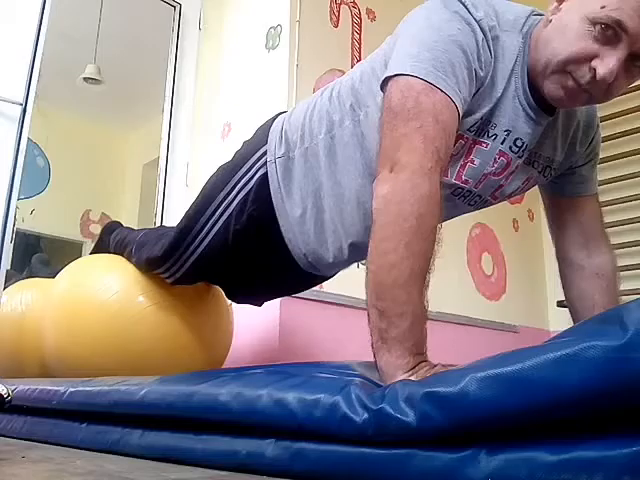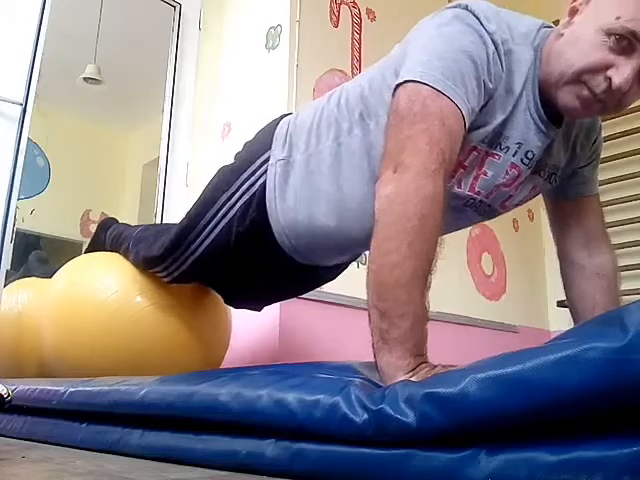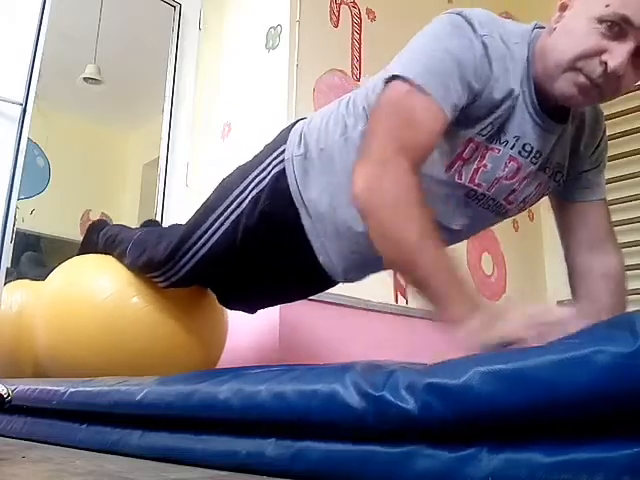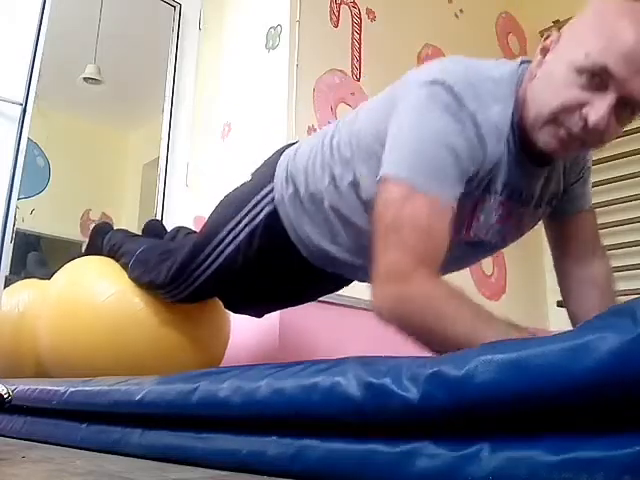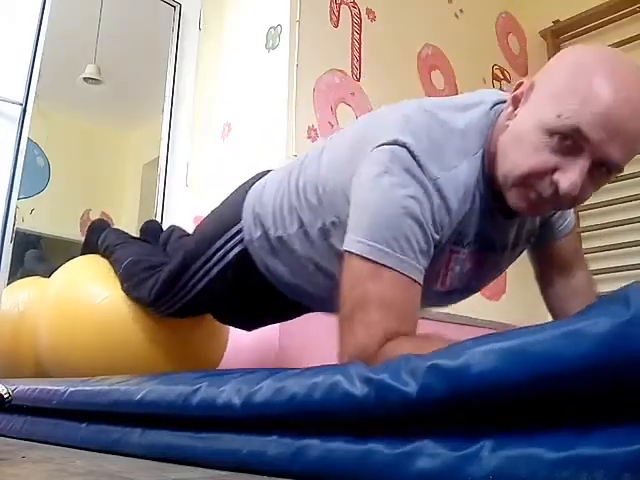
dt=0.2s
person 1, frame 1
left shoulder: (577, 127)
left elbow: (586, 250)
right elbow: (405, 176)
right wrist: (404, 364)
right hip: (282, 177)
left knee: (240, 287)
right knee: (176, 262)
left ankle: (133, 242)
right ankle: (120, 241)
person 1, frame 2
left shoulder: (581, 132)
left elbow: (589, 254)
right elbow: (407, 182)
right wrist: (404, 365)
left hip: (329, 246)
right hip: (284, 179)
left knee: (237, 289)
right knee: (174, 261)
left ankle: (130, 240)
right ankle: (116, 238)
person 1, frame 3
left shoulder: (586, 132)
left elbow: (595, 253)
right elbow: (377, 172)
right wrist: (475, 314)
right hip: (297, 186)
left knee: (233, 294)
right knee: (171, 265)
left ankle: (159, 236)
right ankle: (110, 237)
person 1, frame 4
left shoulder: (567, 147)
right shoulder: (450, 104)
left elbow: (584, 262)
right elbow: (401, 290)
left hip: (337, 259)
right hip: (291, 208)
left knee: (239, 299)
right knee: (170, 277)
left ankle: (170, 236)
right ankle: (113, 241)
person 1, frame 5
left shoulder: (546, 176)
right shoulder: (413, 158)
left elbow: (566, 273)
right elbow: (368, 355)
right hip: (261, 239)
left knee: (228, 313)
right knee: (157, 291)
left ankle: (166, 240)
right ankle: (109, 240)
